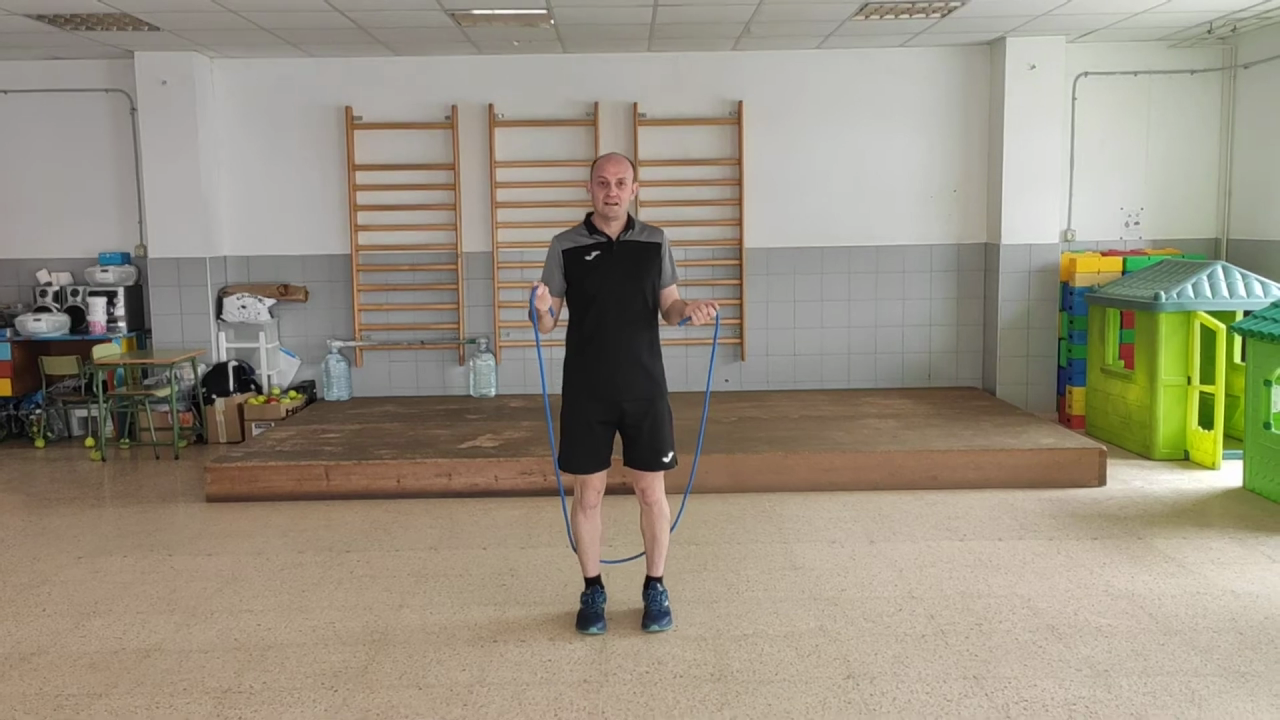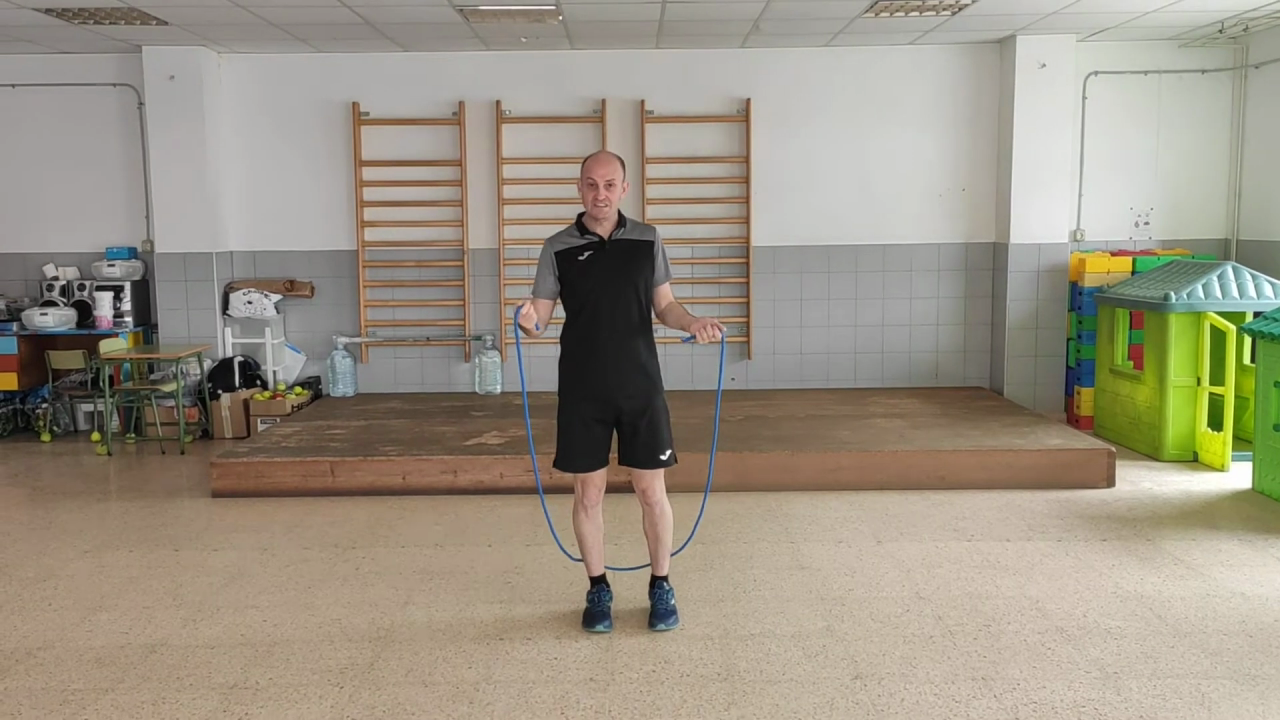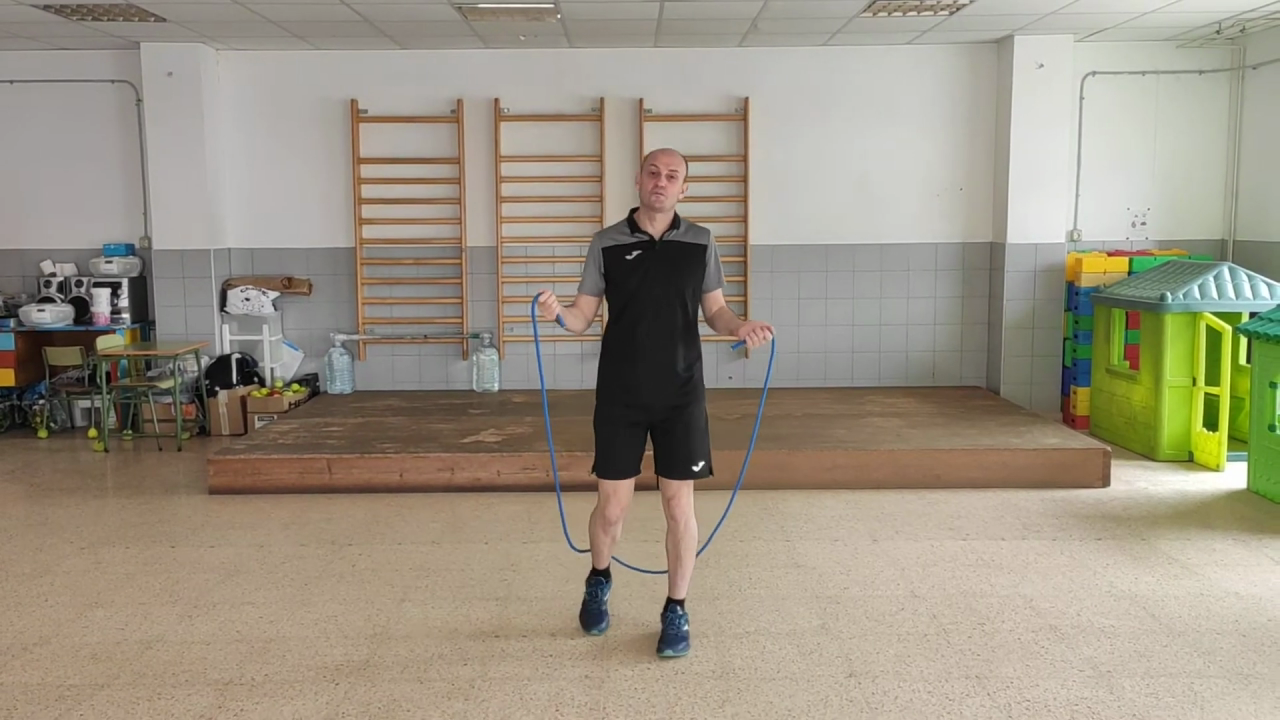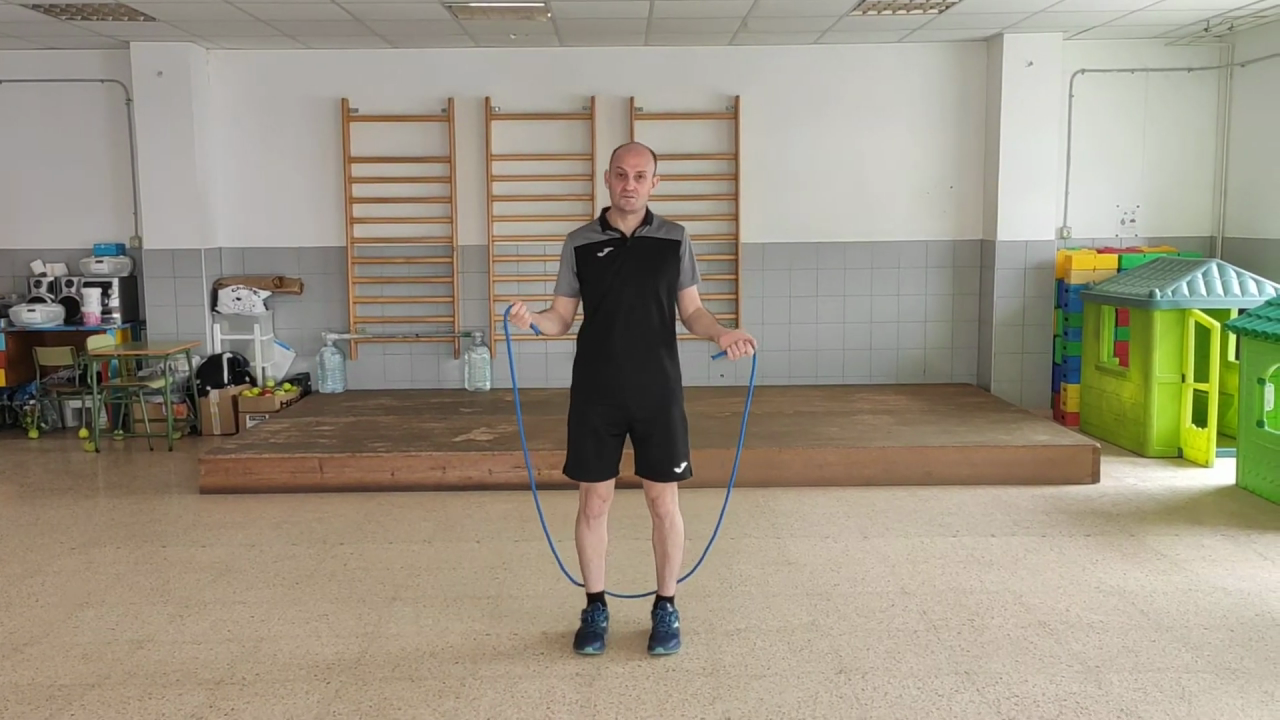
dt=1s
person 1, frame 1
left shoulder: (655, 241)
right shoulder: (565, 246)
left elbow: (667, 307)
right elbow: (547, 323)
left wrist: (689, 308)
right wrist: (541, 308)
left hip: (644, 388)
right hip: (586, 392)
left knee: (651, 491)
right knee: (587, 493)
left ankle: (655, 587)
right ankle: (592, 590)
person 1, frame 2
left shoulder: (647, 239)
right shoulder: (558, 248)
left elbow: (663, 305)
right elbow: (541, 318)
left wrist: (692, 322)
right wrist: (528, 321)
left hip: (640, 387)
right hip: (583, 391)
left knee: (652, 491)
right knee: (588, 492)
left ankle: (660, 586)
right ankle: (598, 589)
person 1, frame 3
left shoulder: (701, 242)
right shoulder: (607, 243)
left elbow: (714, 310)
right elbow: (584, 315)
left wrist: (740, 326)
right wrist: (556, 311)
left hip: (681, 395)
right hip: (620, 396)
left knee: (679, 504)
right knee: (612, 506)
left ankle: (676, 610)
right ankle: (599, 578)
person 1, frame 4
left shoulder: (674, 238)
right shoulder: (579, 243)
left elbow: (691, 311)
right elbow: (562, 319)
left wrist: (722, 334)
right wrist: (531, 319)
left hip: (658, 391)
right hip: (596, 393)
left knee: (664, 502)
right knee: (593, 502)
left ankle: (665, 608)
right ankle: (595, 608)
